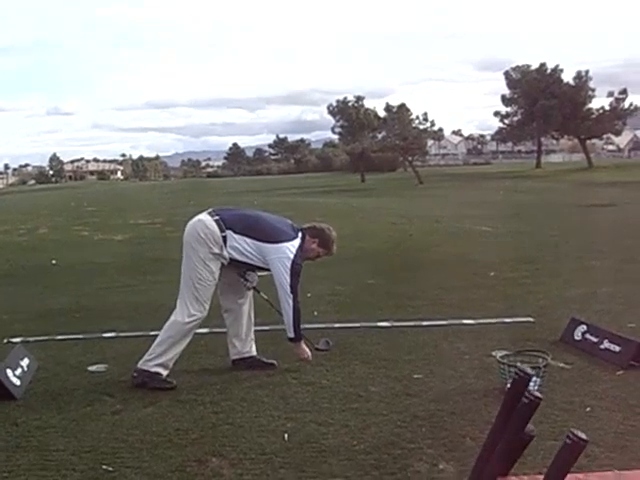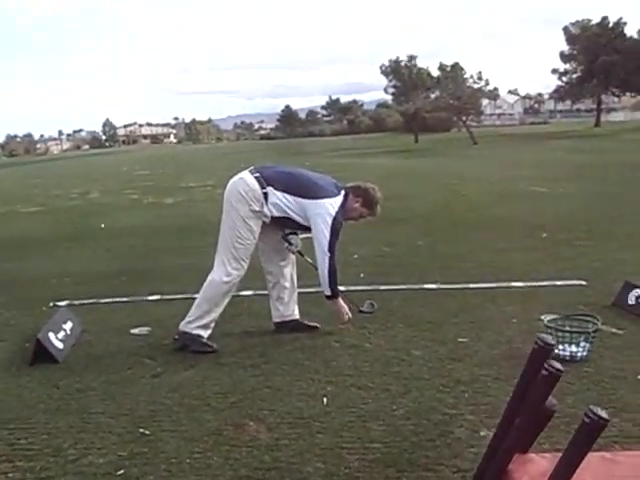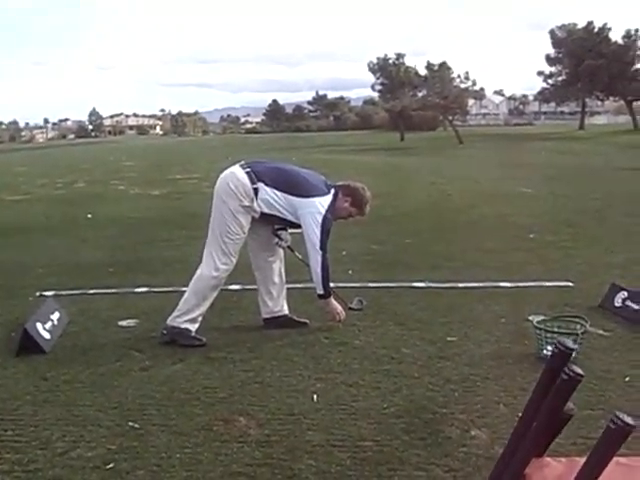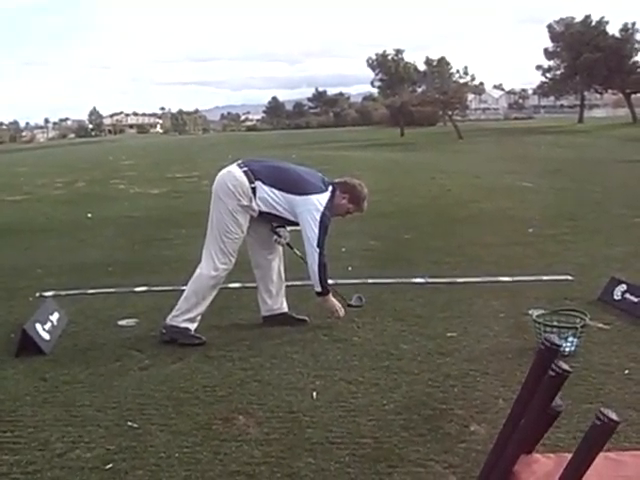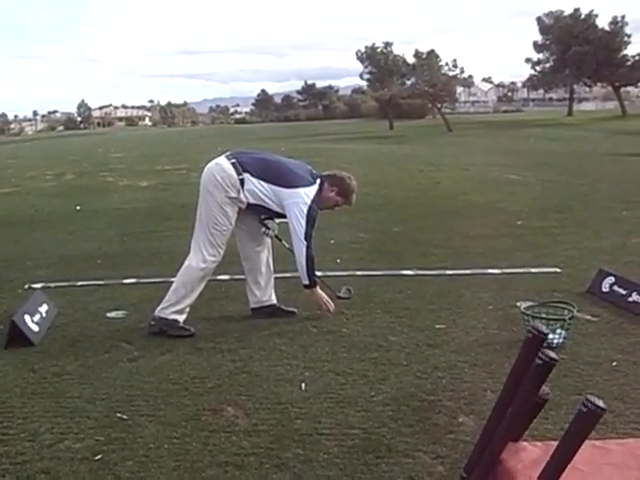
dt=1s
person 1, frame 1
left shoulder: (291, 232)
right shoulder: (288, 251)
right elbow: (289, 298)
left wrist: (249, 271)
right wrist: (297, 342)
left hip: (210, 227)
right hip: (207, 235)
left knee: (238, 294)
right knee: (193, 310)
left ankle: (243, 355)
right ankle: (149, 370)
person 1, frame 2
left shoulder: (335, 191)
right shoulder: (330, 209)
right elbow: (326, 256)
left wrist: (290, 233)
right wrist: (335, 299)
left hip: (254, 189)
right hip: (248, 193)
left knee: (280, 257)
right knee: (231, 269)
left ankle: (285, 317)
right ankle: (190, 332)
person 1, frame 3
left shoulder: (324, 189)
right shoulder: (319, 206)
right elbow: (318, 254)
left wrist: (280, 228)
right wrist: (327, 299)
left hip: (243, 182)
right hip: (238, 188)
left knee: (269, 251)
right knee: (220, 263)
left ankle: (275, 313)
right ankle: (178, 325)
person 1, frame 4
left shoulder: (322, 186)
right shoulder: (318, 205)
right elbow: (315, 252)
left wrist: (279, 226)
right wrist: (325, 295)
left hip: (240, 181)
right hip: (236, 187)
left knee: (268, 249)
right knee: (219, 262)
left ankle: (274, 310)
right ankle: (177, 325)
person 1, frame 5
left shoulder: (310, 177)
right shoulder: (305, 198)
right elbow: (302, 245)
left wrist: (266, 217)
right wrist: (313, 289)
left hip: (228, 173)
right hip: (225, 180)
left knee: (257, 241)
right knee: (207, 255)
left ankle: (263, 302)
right ankle: (166, 317)
